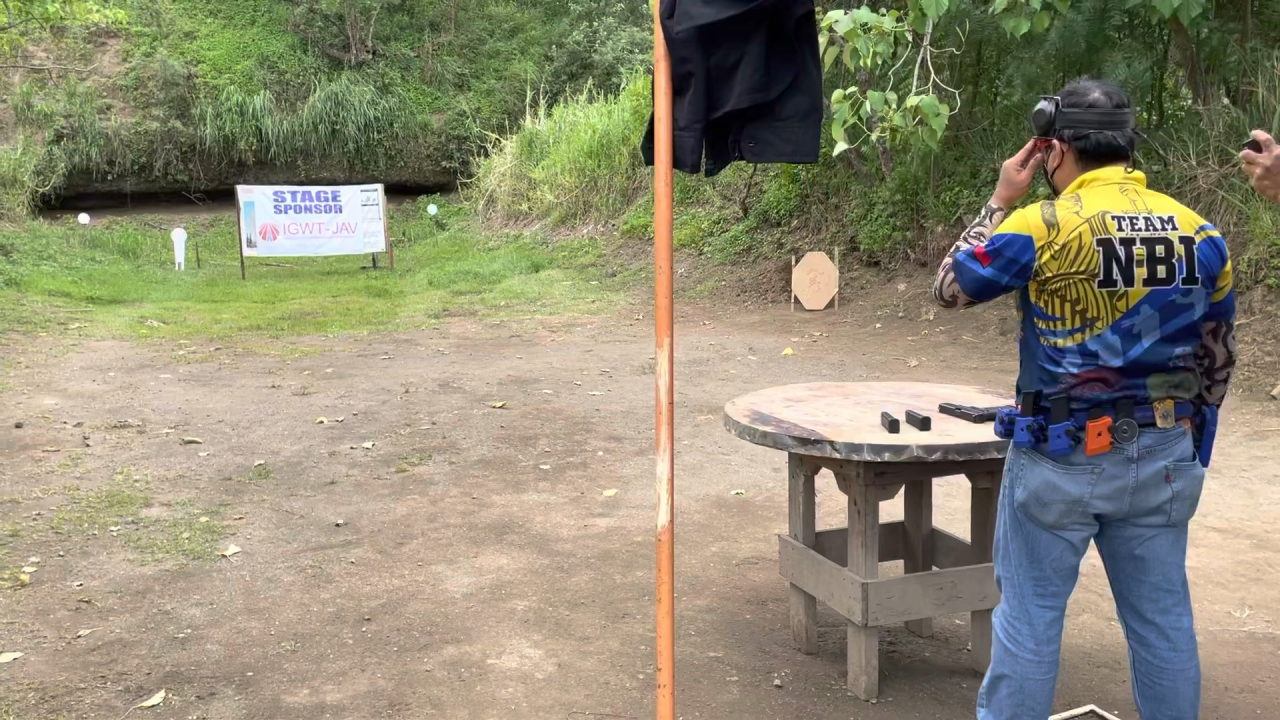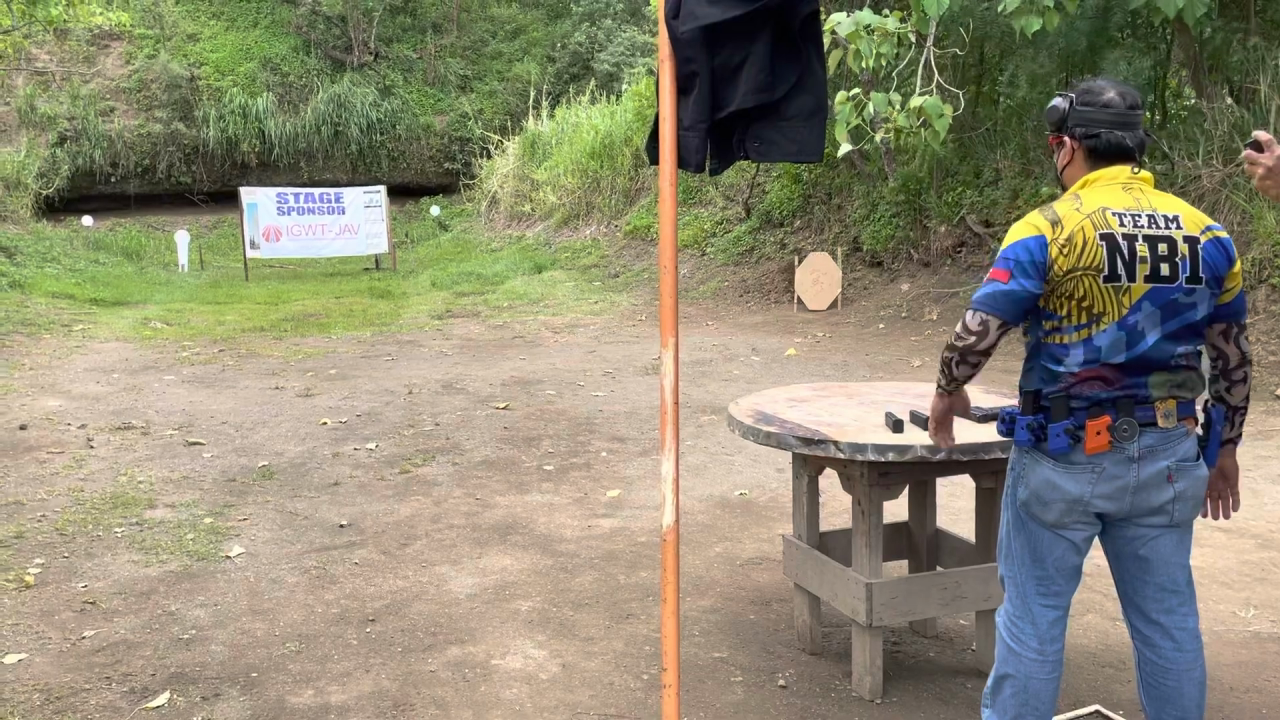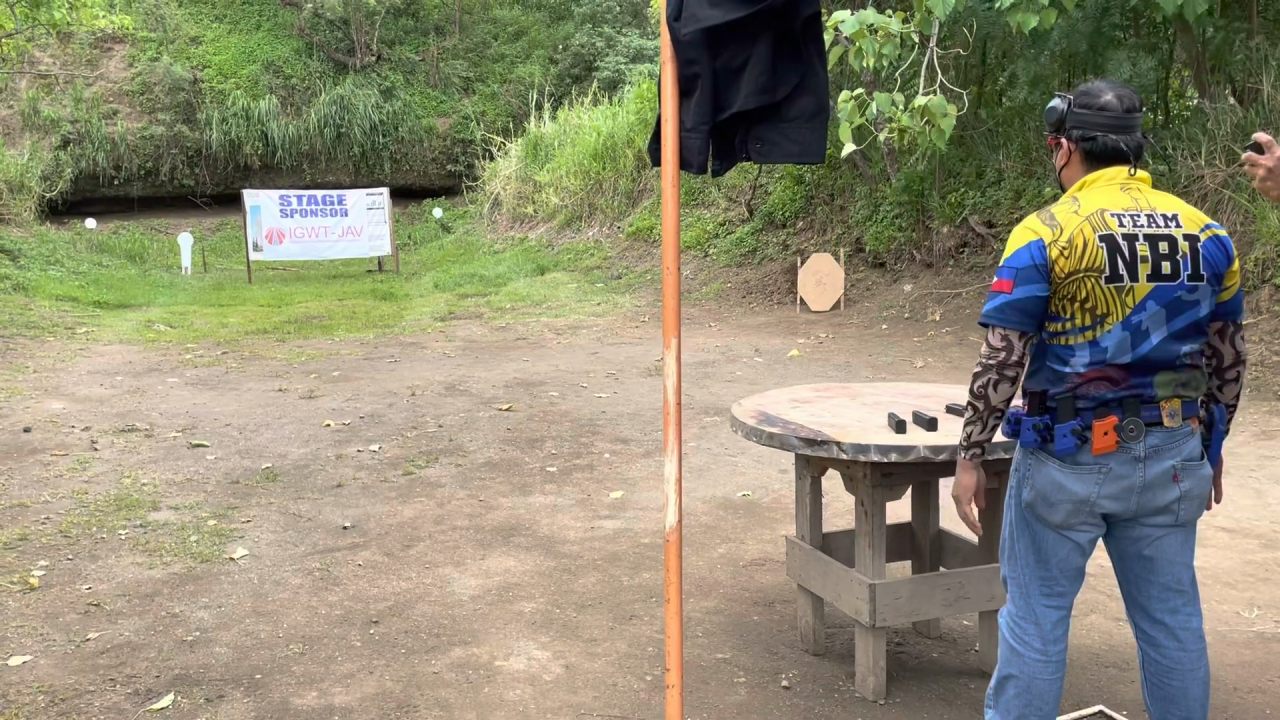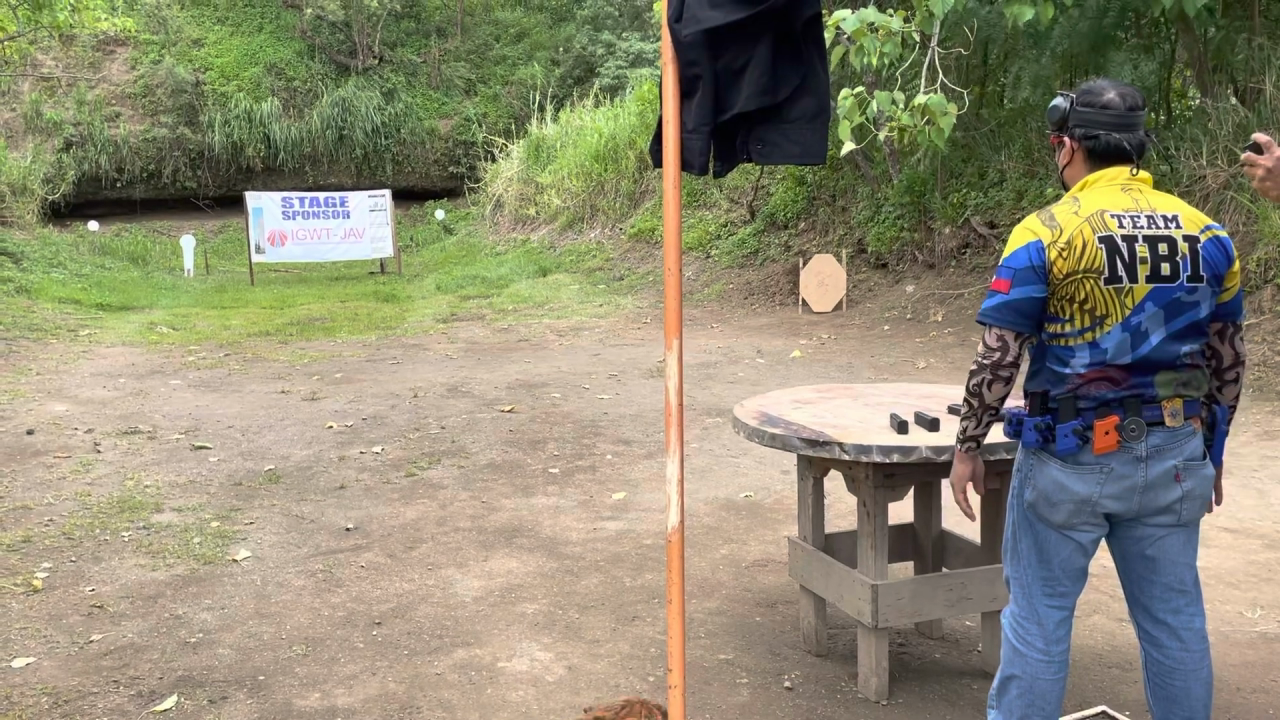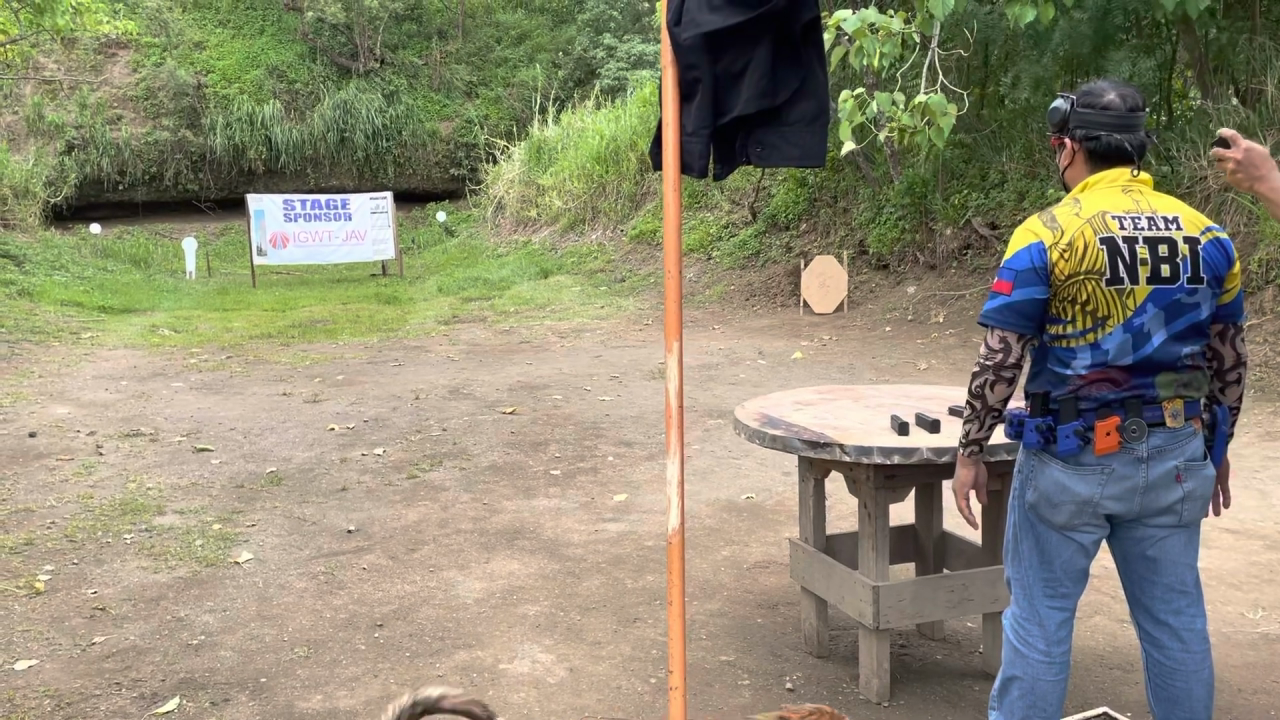
dt=0.4s
person 1, frame 1
left shoulder: (1039, 226)
right shoulder: (1199, 233)
left elbow: (948, 287)
right elbow: (1217, 357)
left wrist: (1001, 200)
right wrist: (1190, 441)
left hip: (1062, 458)
right hip: (1162, 456)
left knee: (1030, 614)
right knee: (1163, 616)
person 1, frame 2
left shoulder: (1048, 228)
right shoulder: (1206, 233)
left elbow: (975, 339)
right elbow: (1232, 357)
left wrist: (947, 397)
right wrist: (1224, 449)
left hip: (1063, 457)
right hip: (1165, 454)
left knee: (1033, 614)
right knee: (1168, 615)
person 1, frame 3
left shoulder: (1046, 232)
right shoulder: (1204, 233)
left elbow: (1002, 360)
right elbow: (1228, 357)
left wrist: (970, 455)
right wrist: (1210, 444)
left hip: (1069, 458)
right hip: (1170, 455)
left knee: (1035, 614)
right knee: (1171, 615)
person 1, frame 4
left shoulder: (1046, 232)
right shoulder: (1206, 234)
left elbow: (998, 358)
right elbow: (1228, 358)
left wrist: (967, 445)
right wrist: (1211, 445)
left hip: (1071, 458)
right hip: (1173, 455)
left knee: (1039, 613)
right knee: (1175, 615)
person 1, frame 5
left shoulder: (1046, 234)
right shoulder: (1205, 235)
left elbow: (999, 360)
right elbow: (1229, 359)
left wrist: (969, 451)
right wrist: (1217, 448)
left hip: (1072, 459)
right hip: (1173, 456)
left knee: (1040, 614)
right knee: (1175, 616)
